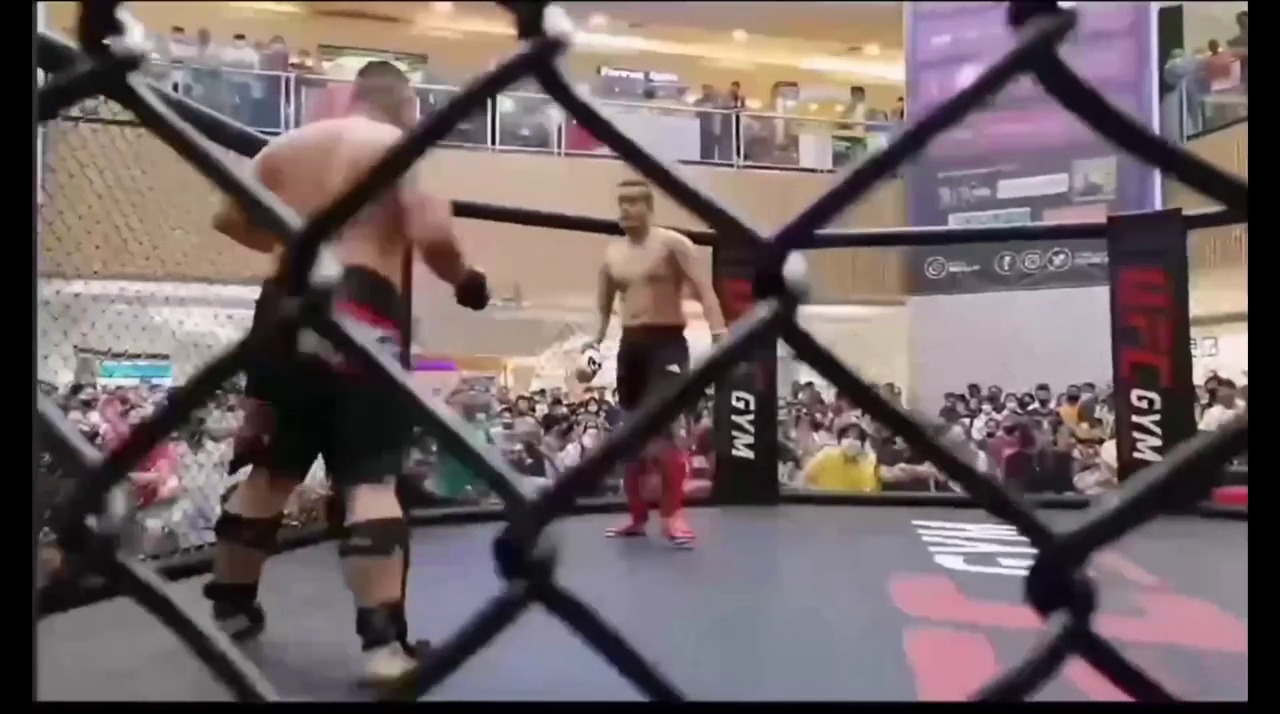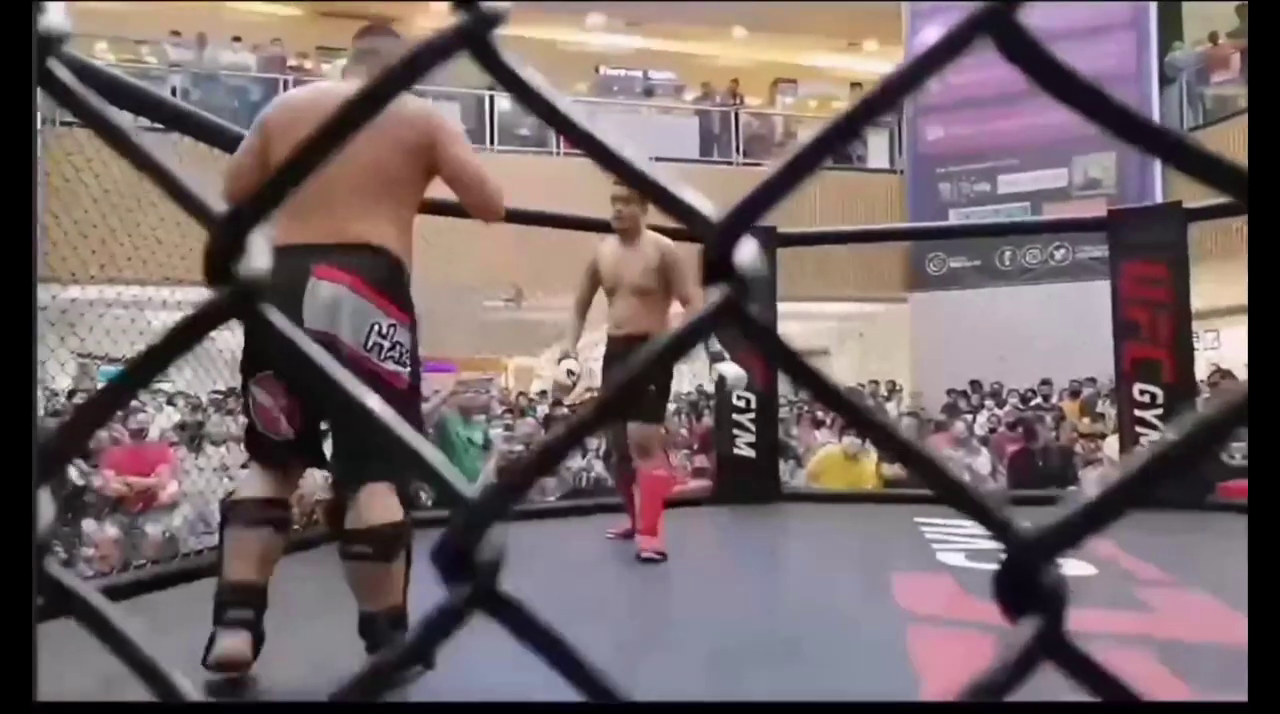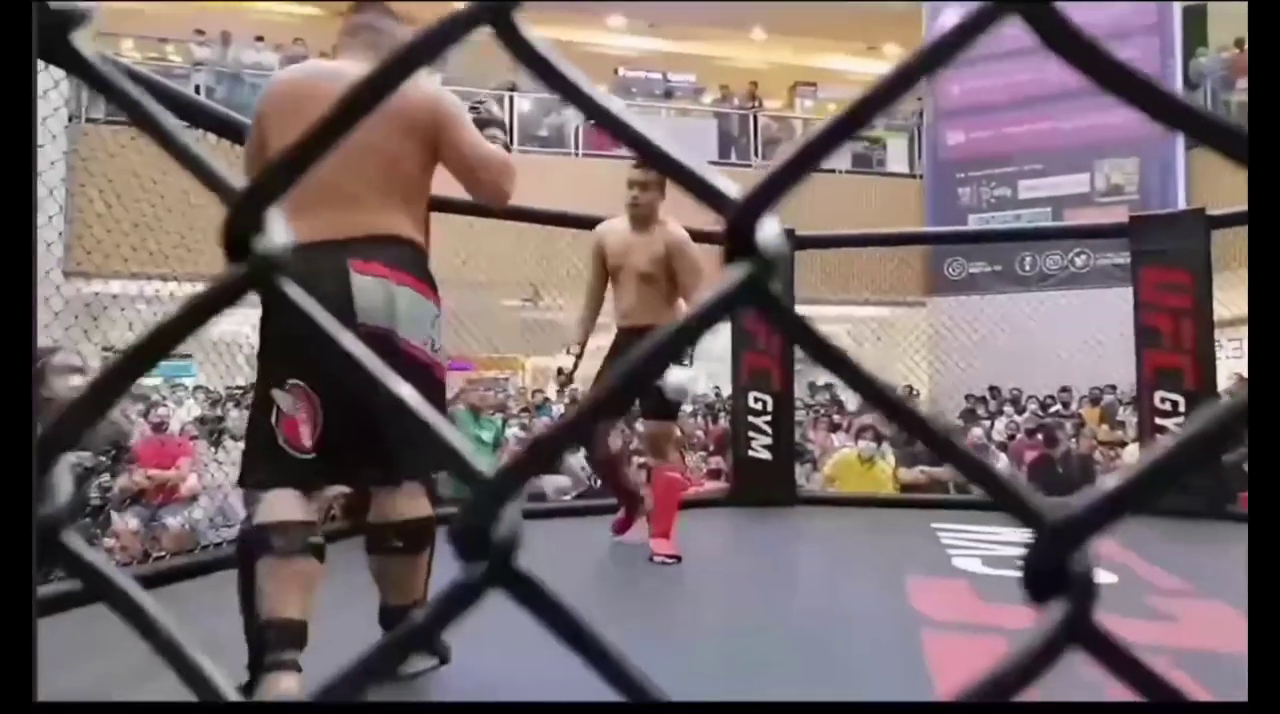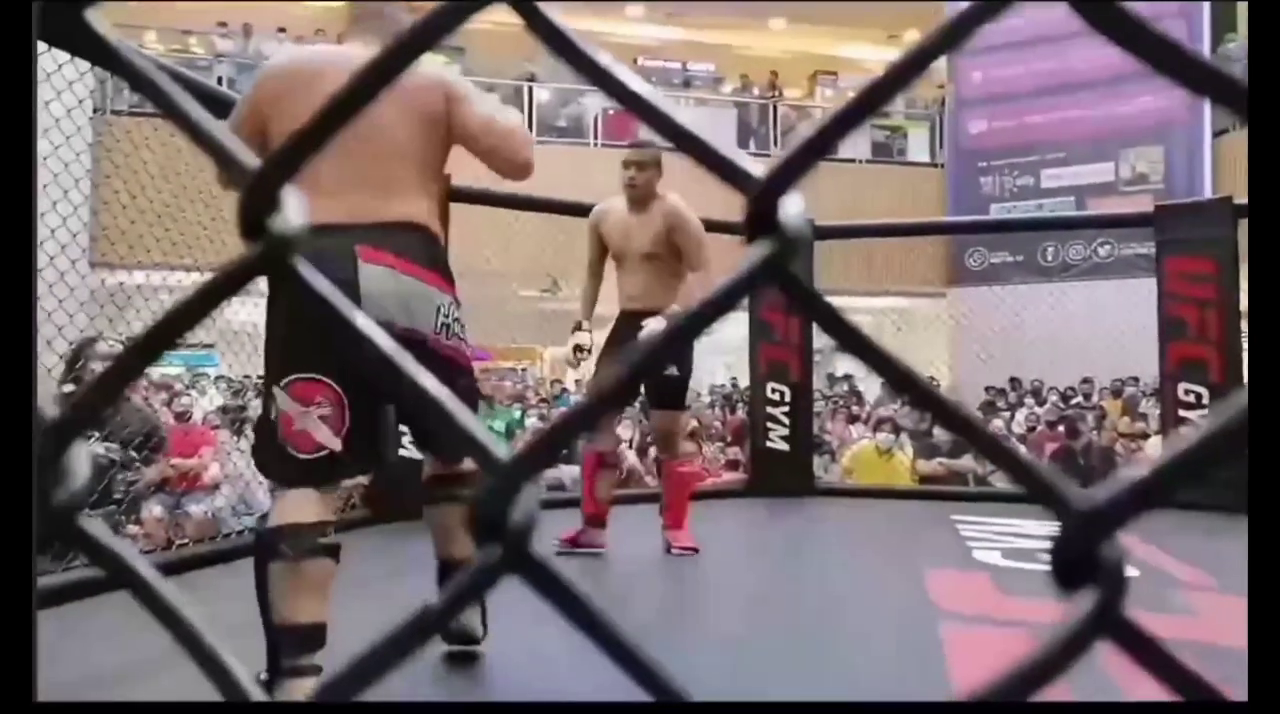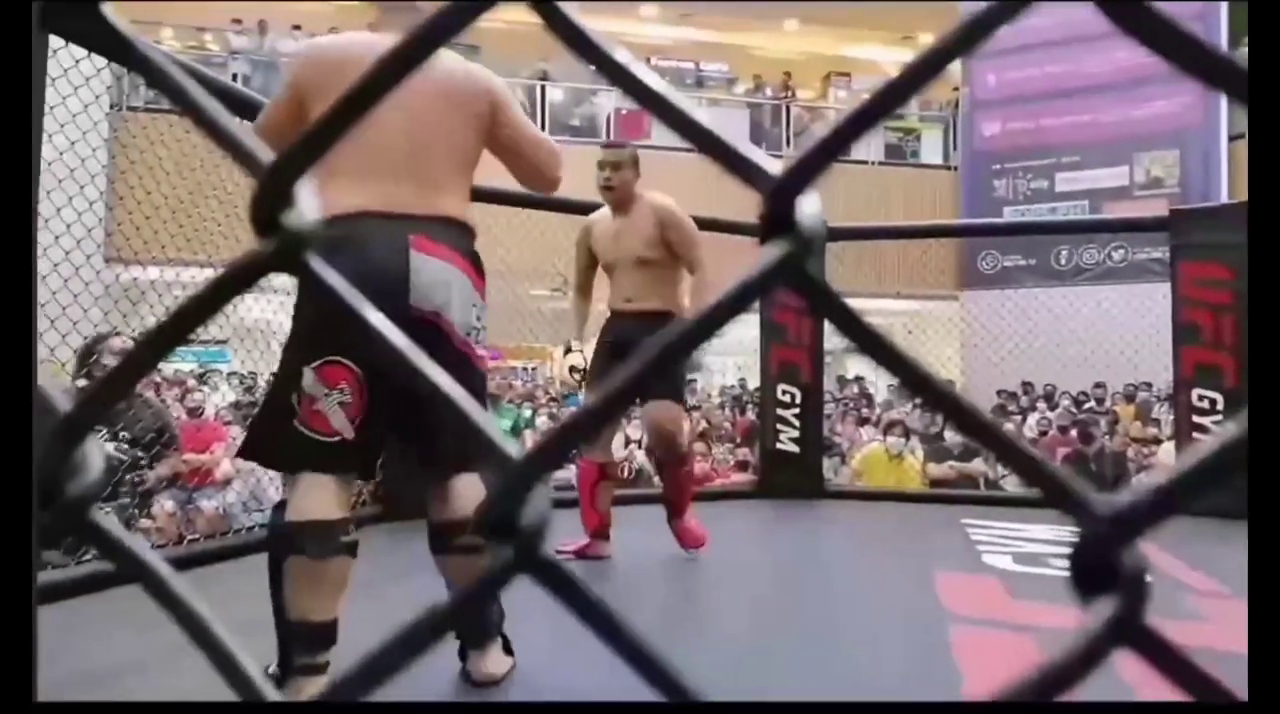
dt=0.2s
person 1, frame 1
left shoulder: (288, 144)
right shoulder: (405, 147)
left elbow: (229, 219)
right elbow: (432, 233)
right wrist: (463, 278)
left hip: (282, 308)
right hip: (356, 315)
left knee: (271, 467)
right knee: (371, 477)
left ankle: (230, 604)
right ankle: (383, 642)
person 1, frame 2
left shoulder: (285, 106)
right shoulder: (422, 116)
left elbow: (233, 196)
right elbow: (490, 205)
right wrist: (451, 158)
left hip: (281, 286)
right hip: (367, 293)
left knee: (272, 461)
right knee: (373, 470)
left ankle: (236, 622)
right ankle: (384, 642)
person 1, frame 3
left shoulder: (282, 88)
right shoulder: (426, 97)
right elbow: (498, 189)
right wrist: (489, 133)
left hip: (300, 282)
right hip: (393, 287)
left knee: (286, 476)
right knee: (402, 471)
left ankle: (277, 666)
person 1, frame 4
left shoulder: (282, 71)
right shoulder: (437, 81)
left elbow: (232, 173)
right elbow: (518, 160)
right wrist: (505, 111)
left hip: (310, 271)
right hip: (408, 273)
left knee: (304, 474)
right knee: (453, 439)
left ankle: (295, 670)
right ankle: (463, 601)
person 1, frame 5
left shoulder: (322, 56)
right shoulder: (476, 81)
left elbow: (263, 155)
right elbow: (549, 175)
right wrist: (510, 124)
left hip: (346, 257)
right hip: (445, 268)
left knee: (320, 465)
right knee: (458, 465)
left ankle: (305, 669)
right ankle: (484, 644)
person 2, frame 1
left shoulder: (672, 243)
right shoulder: (613, 255)
left elbow: (705, 290)
right elbow: (604, 307)
left wrist: (720, 335)
right wrist: (594, 343)
left hip: (666, 341)
right hip: (629, 343)
left ankle: (673, 514)
right ankle: (637, 516)
person 2, frame 2
left shoulder: (663, 250)
right shoulder: (601, 254)
left elbow: (694, 305)
right elbow: (580, 305)
right wrist: (570, 349)
right hip: (614, 351)
left knee: (645, 442)
right knee: (619, 443)
left ankle: (649, 536)
right ankle: (635, 520)
person 2, frame 3
left shoulder: (673, 239)
right shoulder: (605, 234)
left elbow: (696, 300)
right elbow: (594, 295)
right wrist: (576, 347)
right hip: (622, 341)
left knee: (659, 439)
right knee: (591, 430)
left ankle: (661, 537)
right ankle: (629, 500)
person 2, frame 4
left shoulder: (674, 213)
right shoulder: (603, 215)
left elbow: (701, 273)
right elbow: (593, 273)
left wrist: (670, 318)
right wrist: (583, 325)
left hip: (666, 329)
right hip: (625, 325)
left knee: (668, 431)
right knee: (597, 418)
left ankle: (676, 527)
right ankle: (593, 526)
person 2, frame 5
left shoulder: (663, 213)
right shoulder: (592, 228)
left elbow: (699, 271)
right elbow: (583, 289)
right wrist: (576, 341)
left hip: (661, 329)
right hip: (616, 330)
left knee: (664, 430)
right knee: (594, 429)
left ankle: (680, 514)
right ankle: (596, 536)
